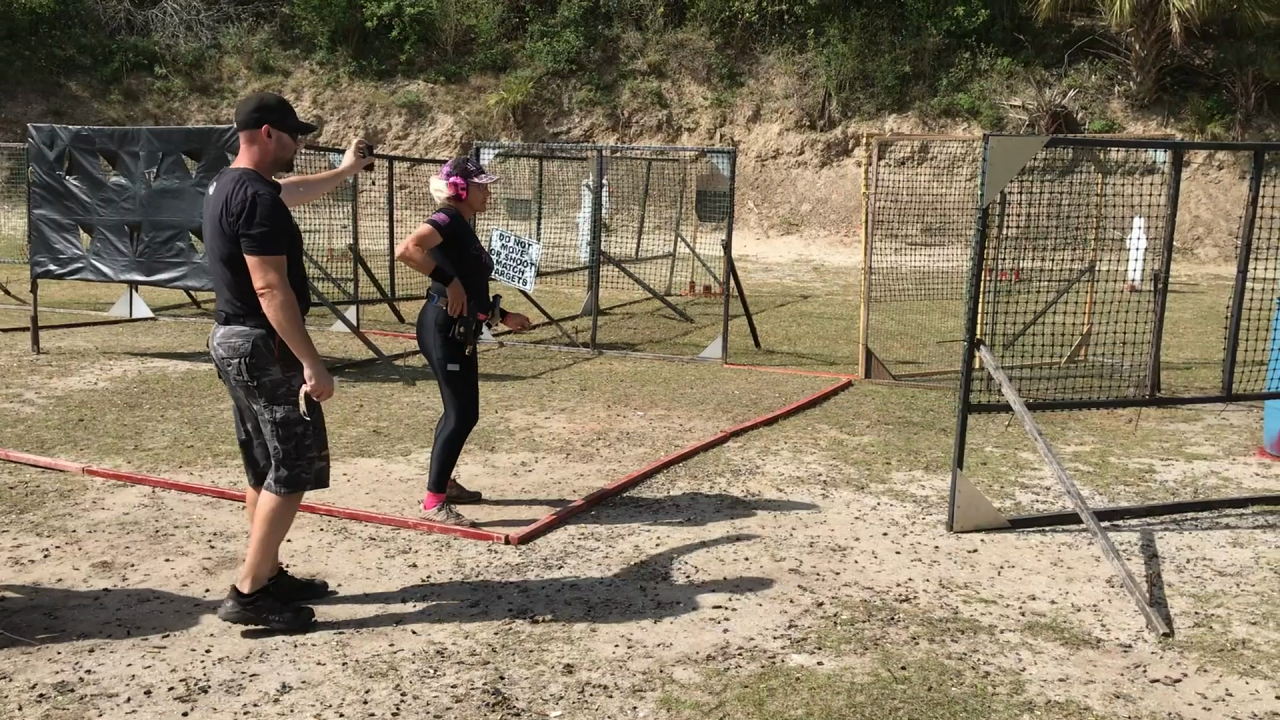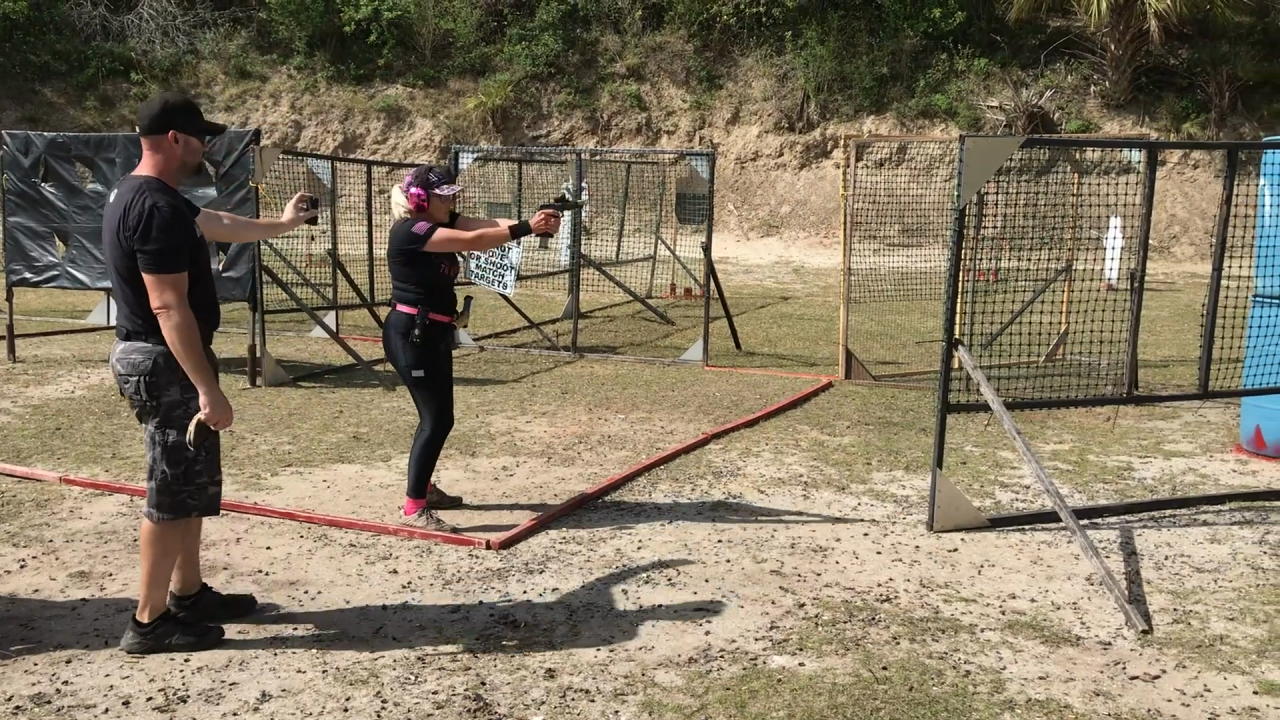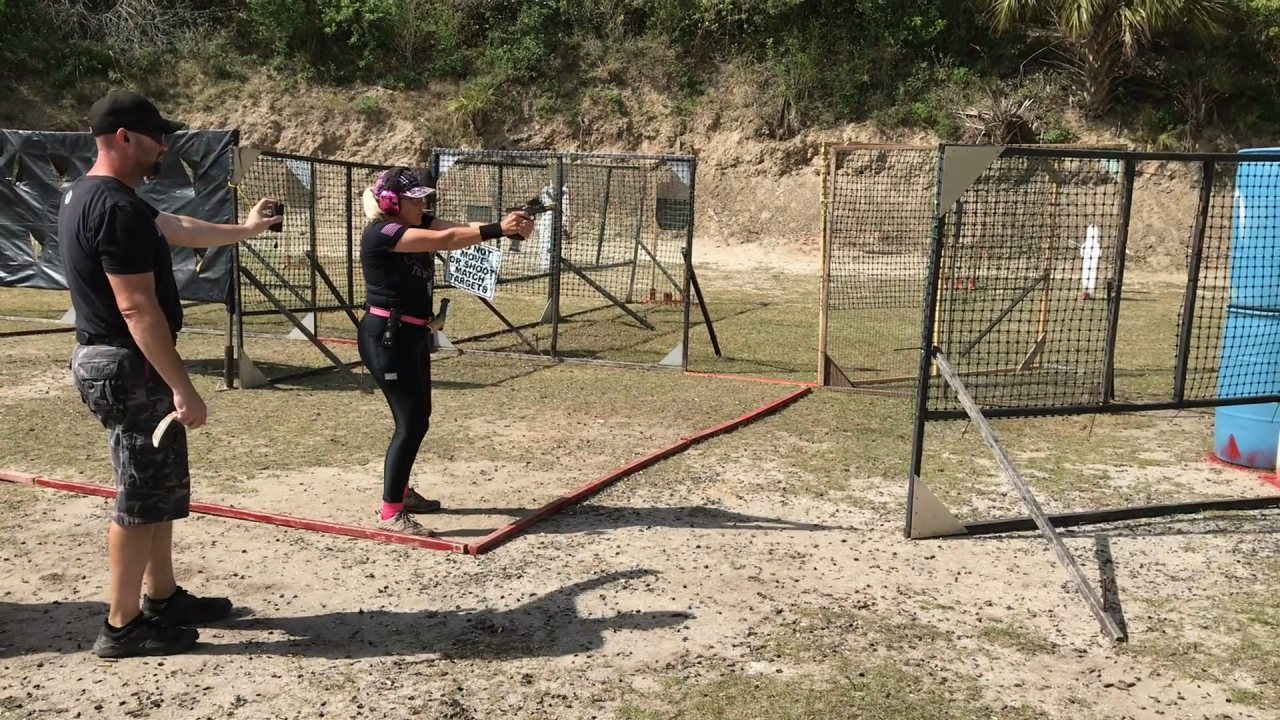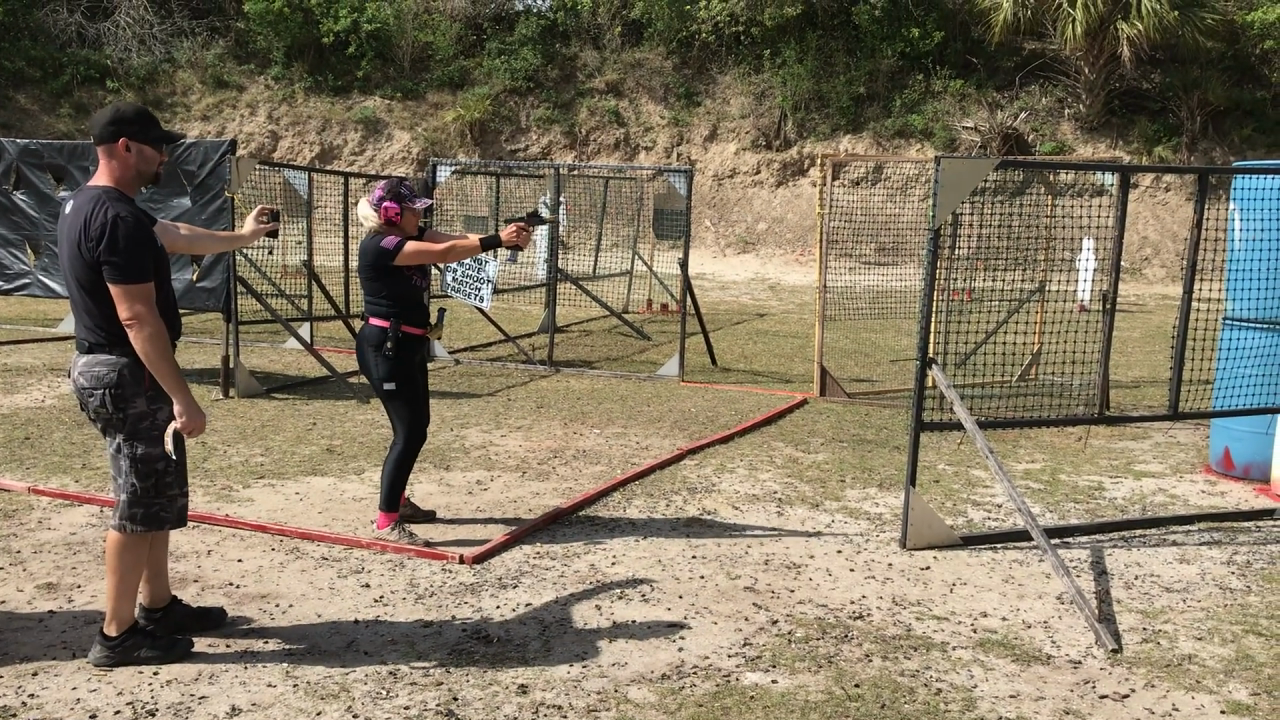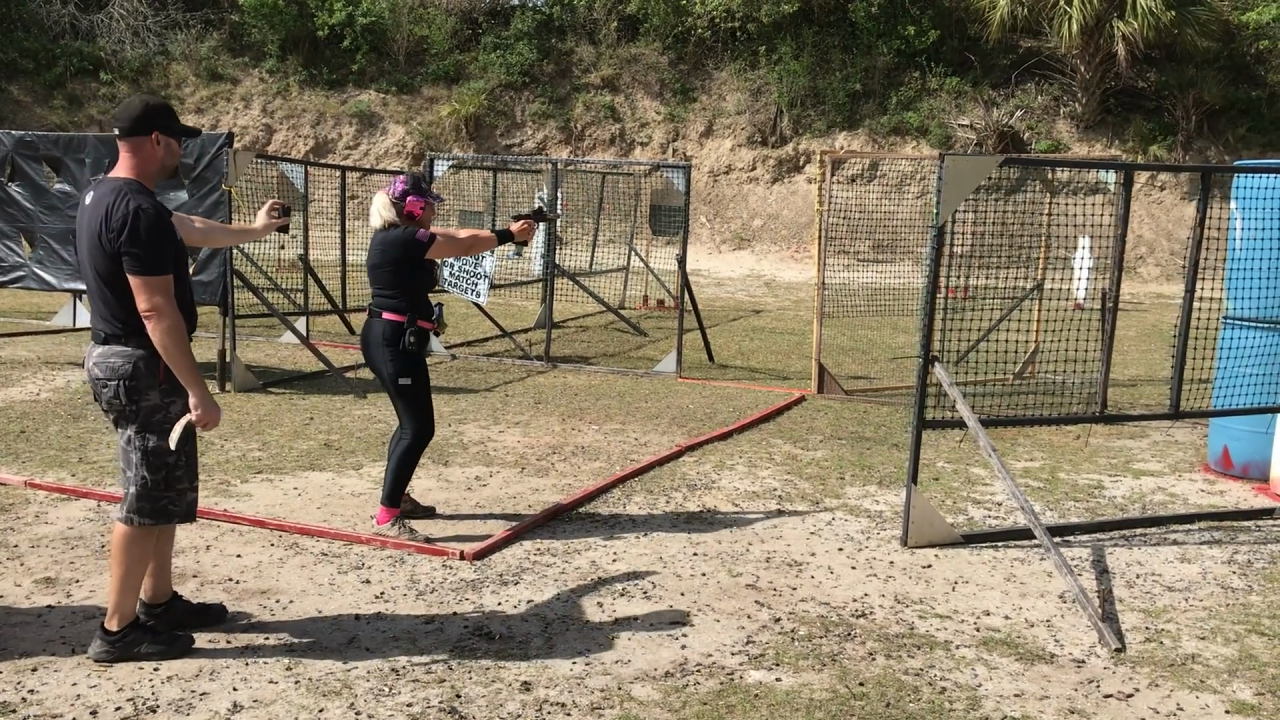
dt=1s
person 1, frame 1
left shoulder: (228, 184)
right shoulder: (256, 197)
left elbow: (291, 191)
right elbow: (272, 290)
left wrist: (345, 171)
right wrist: (312, 364)
left hip: (233, 341)
right hip: (263, 347)
left knee: (269, 467)
right knee: (293, 469)
left ankle: (266, 576)
right ankle: (248, 591)
person 1, frame 2
left shoulder: (138, 192)
right shoulder: (157, 207)
left elbow: (215, 224)
right elbow: (170, 309)
left wrist: (281, 224)
right wrist: (208, 389)
left hip: (156, 359)
right hip: (165, 365)
left knee: (192, 483)
right knee: (174, 492)
left ankle: (188, 596)
right ankle: (149, 621)
person 1, frame 3
left shoulder: (91, 194)
right shoulder: (116, 208)
left elbow: (176, 228)
right elbow: (138, 309)
left wrist: (243, 230)
right wrist: (183, 389)
left hip: (115, 362)
right hip: (129, 369)
left knee: (161, 488)
right knee: (142, 496)
left ankle: (163, 599)
right ankle: (123, 626)
person 1, frame 4
left shoulder: (87, 203)
right shoulder: (118, 217)
left elbow: (175, 235)
right elbow: (138, 319)
left wrist: (241, 237)
right wrist: (183, 398)
left hip: (109, 369)
right hip: (128, 377)
left knee: (156, 497)
right knee: (141, 505)
left ankle: (158, 607)
right ankle: (117, 635)
person 1, frame 5
left shoulder: (104, 194)
right shoulder: (138, 210)
left elbow: (189, 229)
right elbow: (156, 311)
left wrist: (253, 231)
right wrist: (198, 391)
left hip: (119, 358)
right hip: (142, 369)
left knee: (162, 491)
right knee: (148, 499)
left ankle: (158, 603)
right ankle: (118, 629)
person 2, frame 1
left shoulder: (463, 226)
right shoulder: (447, 218)
right elbow: (406, 249)
left wrist: (503, 316)
right wrist: (447, 279)
left hip: (457, 329)
right hip: (444, 329)
left knee: (459, 411)
right knee: (462, 414)
left ankle: (443, 483)
right ankle: (432, 502)
person 2, frame 2
left shoulder: (442, 223)
right shoulder: (409, 231)
left elbow: (488, 225)
right elbow: (473, 241)
left wrist: (532, 223)
right wrist: (526, 228)
left hip: (434, 332)
right hip: (411, 334)
left knee: (437, 415)
right knee: (438, 419)
left ankle: (424, 488)
right ankle: (413, 508)
person 2, frame 3
left shoulder: (417, 225)
right shoulder: (380, 234)
left elbow: (461, 228)
right elbow: (444, 240)
left wrist: (507, 226)
right wrist: (498, 229)
left hip: (412, 335)
right hip: (386, 338)
left knee: (418, 417)
right knee: (411, 423)
left ankle: (401, 492)
right ankle: (389, 512)
person 2, frame 4
left shoulder: (406, 237)
right shoulder: (379, 245)
left elbow: (456, 239)
right elbow: (443, 254)
left wrist: (502, 237)
right wrist: (497, 241)
left hip: (408, 346)
right hip: (386, 349)
left knee: (415, 426)
right knee: (410, 433)
left ankle: (397, 502)
right ankle: (385, 522)
person 2, frame 5
left shoulder: (399, 232)
right shoulder: (403, 238)
left elbow: (459, 236)
right elbow: (464, 248)
left wrist: (507, 232)
right wrist: (509, 235)
left hip: (394, 339)
right hip: (394, 342)
left knee: (411, 422)
right knee: (419, 429)
left ankle: (397, 497)
right ankle: (386, 518)
